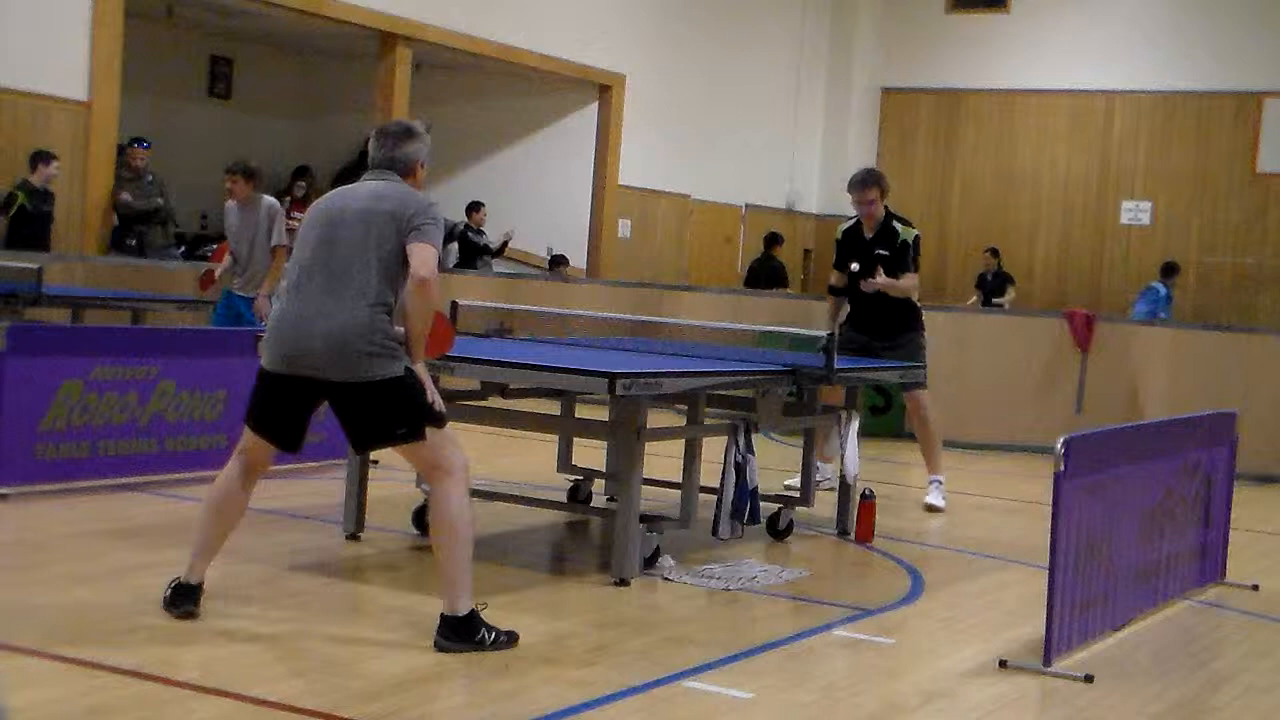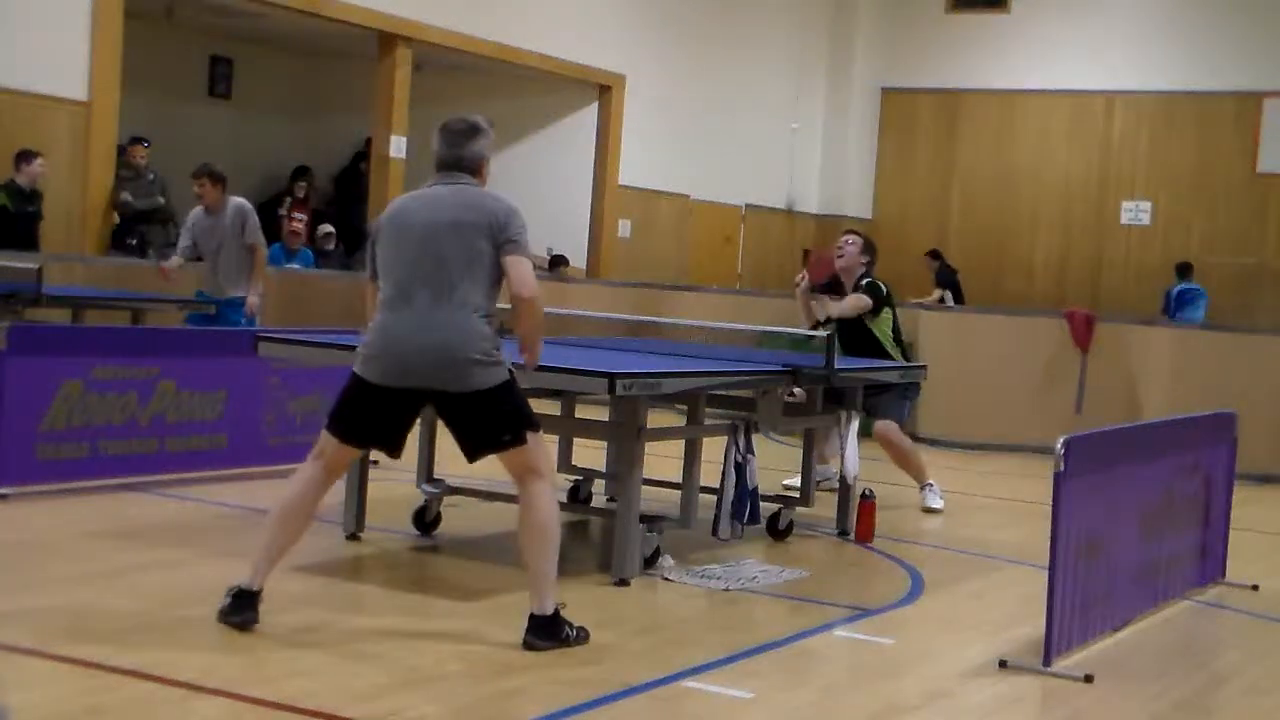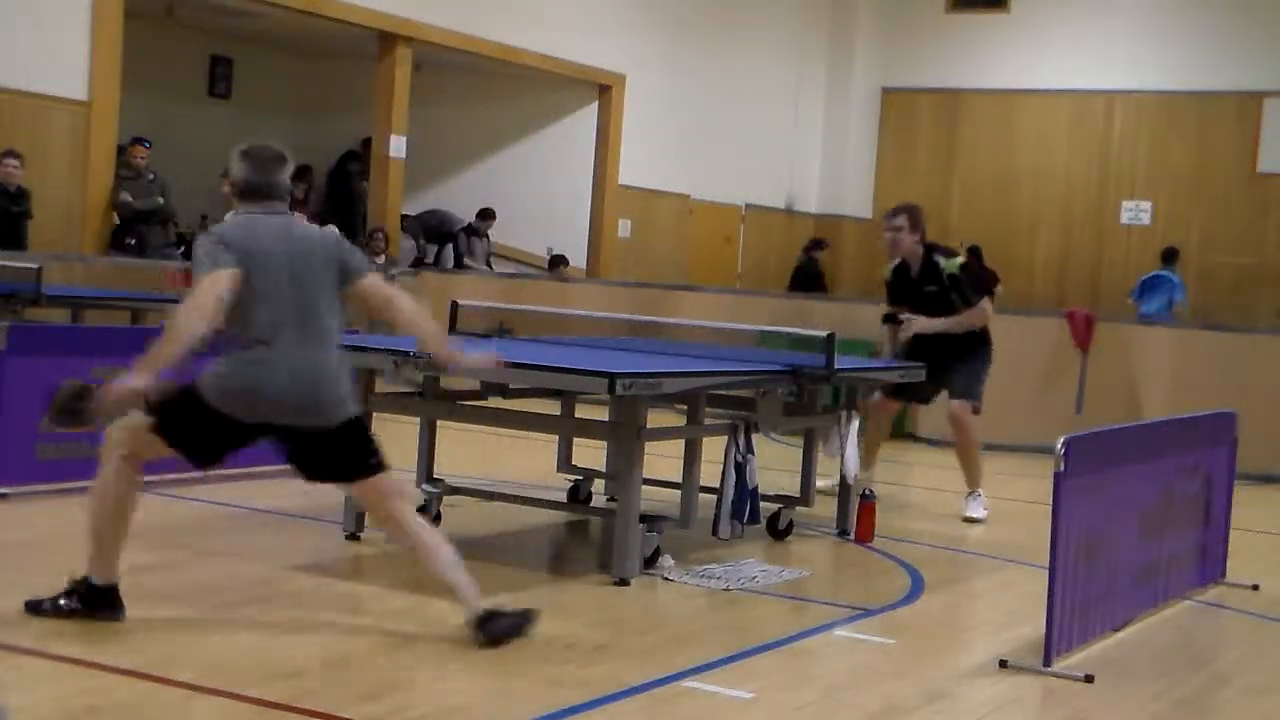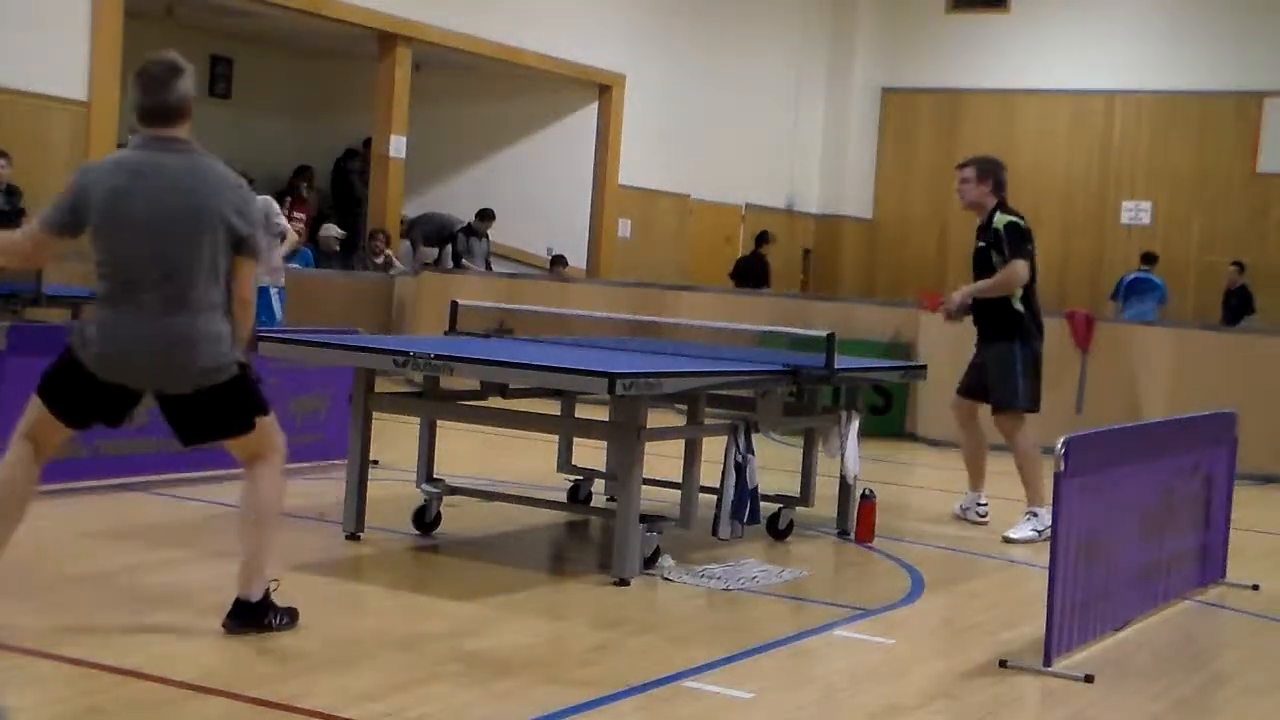
dt=1s
person 1, frame 1
left shoulder: (325, 202)
right shoulder: (417, 206)
right elbow: (422, 276)
right wrist: (415, 355)
left hip: (287, 345)
right hip: (363, 352)
left knee: (247, 460)
right knee: (448, 469)
left ankle: (187, 587)
right ankle: (459, 619)
person 1, frame 2
left shoulder: (394, 212)
right shoulder: (498, 211)
right elbow: (525, 291)
right wrist: (531, 345)
left hip: (386, 357)
right hip: (468, 361)
left knee: (321, 464)
right knee: (536, 474)
left ankle: (248, 593)
right ankle: (545, 617)
person 1, frame 3
left shoulder: (223, 236)
right shoulder: (326, 241)
left elbow: (207, 302)
right elbow: (390, 301)
left wrist: (143, 373)
right wrist: (453, 356)
left hip: (238, 391)
right hip: (324, 398)
left knee: (121, 445)
right knee: (393, 505)
left ankle: (99, 591)
right ankle: (483, 613)
person 1, frame 4
left shoulder: (99, 176)
right shoulder: (230, 188)
right elbow: (243, 293)
right wrist: (232, 352)
left hip: (105, 348)
right hip: (195, 355)
right knee: (266, 454)
right ankle: (252, 600)
person 2, frame 1
left shoulder: (905, 233)
right shoulder: (846, 232)
left elbow: (911, 286)
right elbow: (837, 284)
left wrist: (885, 283)
right wrist: (830, 326)
left hip: (901, 332)
right hip: (857, 330)
left knee: (916, 400)
right knee: (828, 392)
left ankle: (936, 481)
right ankle: (824, 471)
person 2, frame 2
left shoulder: (872, 288)
right shoulder: (840, 298)
left elbow: (860, 303)
left wrist: (832, 309)
right wrist: (803, 294)
left hip: (893, 382)
left knee: (885, 430)
left ankle: (928, 486)
right ankle: (824, 472)
person 2, frame 3
left shoulder: (950, 265)
right shoulder: (895, 273)
left elbow: (983, 313)
right elbow: (897, 316)
left wrist: (933, 326)
right wrist: (888, 353)
left hip: (969, 349)
right hip: (925, 349)
left knee: (958, 412)
right knee: (878, 404)
left ankle: (975, 494)
right ankle: (861, 474)
person 2, frame 4
left shoulder: (1007, 223)
right shoulder: (988, 227)
left elbow: (1017, 277)
left wrist: (968, 293)
right wrist: (966, 306)
left hip: (1014, 338)
right hip: (993, 338)
left knee: (1010, 420)
right knee: (964, 408)
left ankle: (1040, 514)
right ankle: (976, 500)
